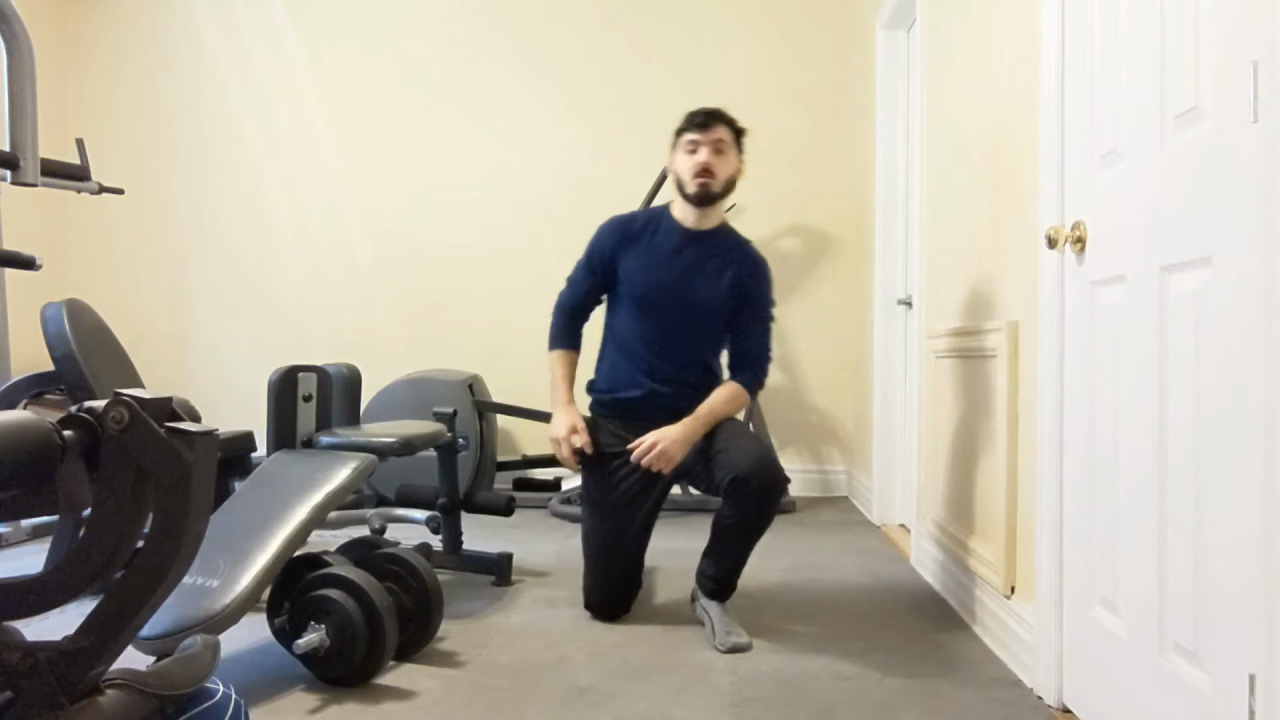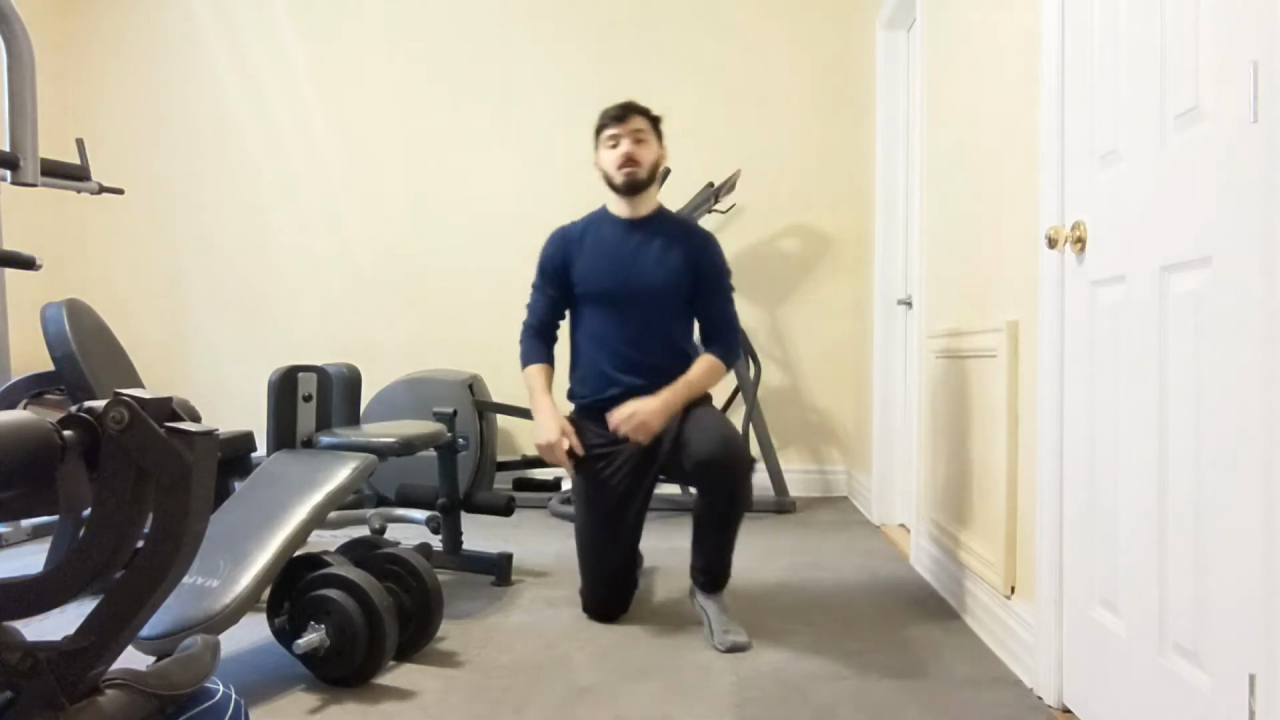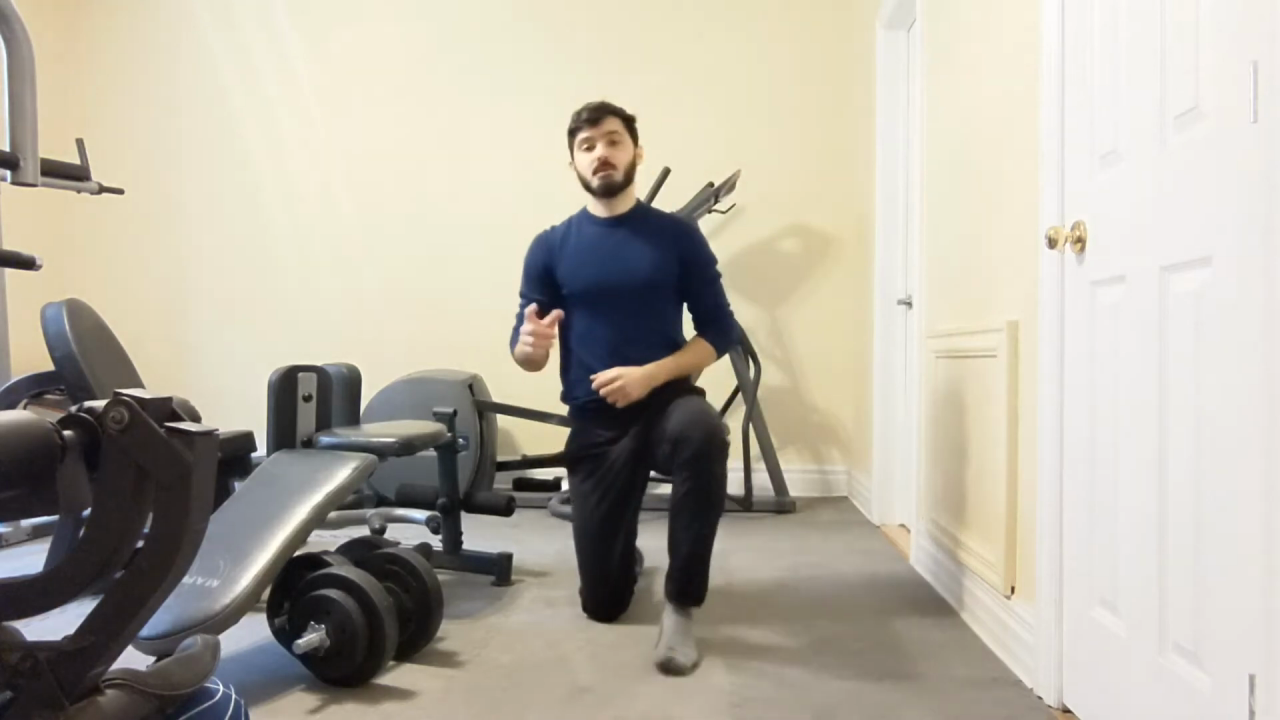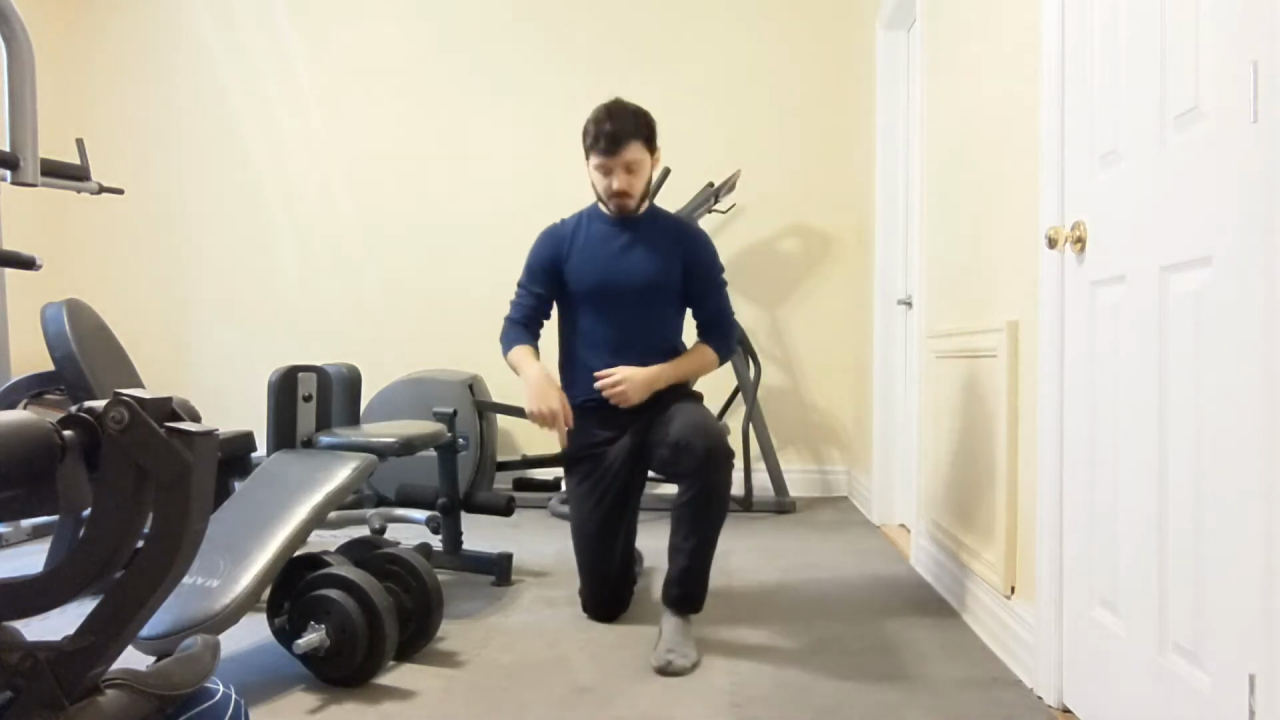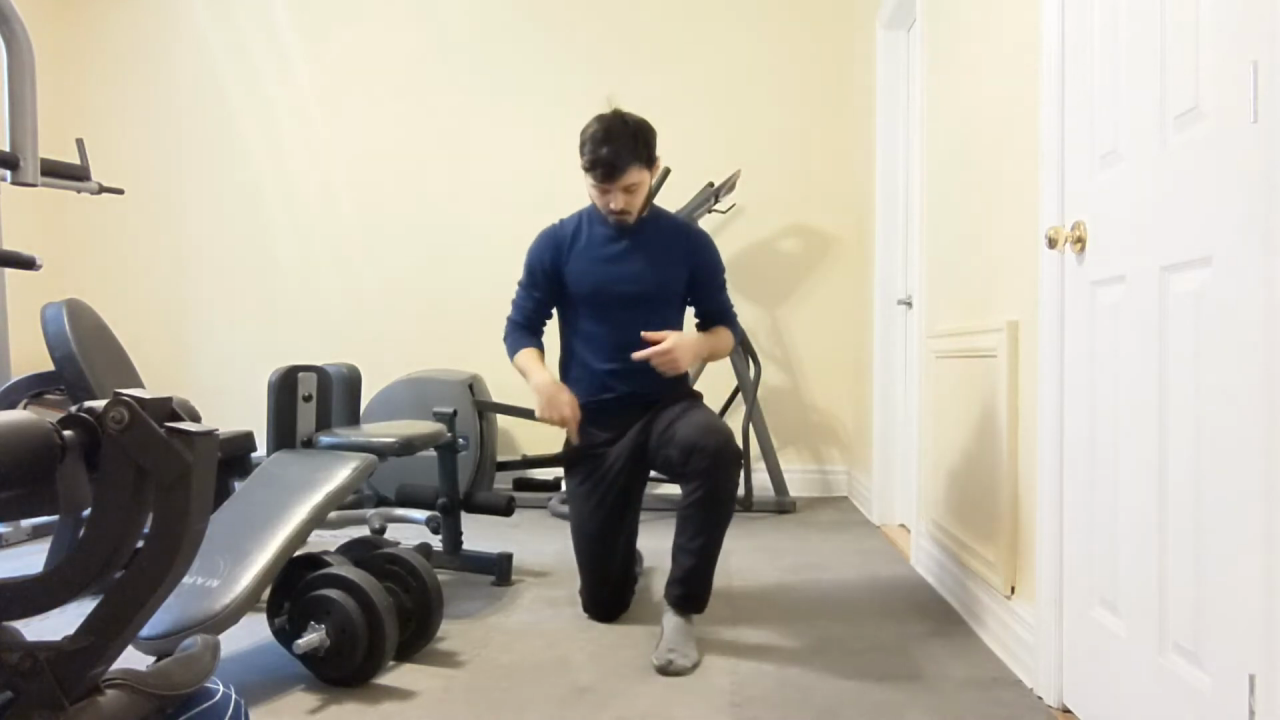
dt=0.3s
person 1, frame 1
left shoulder: (745, 265)
right shoulder: (622, 235)
left elbow: (749, 372)
right elbow: (567, 317)
left wrist: (688, 432)
right wrist: (563, 408)
left hip: (698, 419)
right hip: (616, 423)
left knee: (761, 474)
right knee: (606, 602)
left ankle: (711, 594)
right ankle: (626, 548)
person 1, frame 2
left shoulder: (694, 244)
right shoulder: (567, 244)
left elbow: (724, 344)
right elbow: (536, 335)
left wrist: (665, 403)
right wrist: (544, 411)
left hip: (675, 408)
right hip: (599, 427)
left knee: (725, 453)
right knee: (603, 603)
left ankle: (708, 590)
right ankle: (627, 557)
person 1, frame 3
left shoulder: (678, 236)
right shoulder: (551, 247)
left elbow: (719, 331)
right elbow: (524, 344)
left wrist: (650, 374)
right wrist: (531, 343)
left hip: (666, 399)
right hip: (594, 423)
left knee: (703, 435)
right knee: (602, 602)
left ankle: (680, 607)
right ankle: (628, 557)
person 1, frame 4
left shoulder: (687, 241)
right shoulder: (558, 241)
left elbow: (721, 337)
right elbow: (518, 326)
left wrist: (657, 377)
right wrist: (535, 377)
left hip: (665, 402)
right hip: (591, 421)
left knee: (708, 446)
right knee: (602, 603)
left ankle: (679, 609)
right ankle: (627, 557)
person 1, frame 5
left shoulder: (688, 242)
right shoulder: (556, 244)
left elbow: (726, 327)
right elbow: (520, 326)
left wrist: (695, 345)
right wrist: (542, 379)
left hip: (666, 405)
right hip: (593, 421)
left knee: (717, 447)
right knee: (602, 602)
left ankle: (681, 609)
right ankle: (627, 557)
